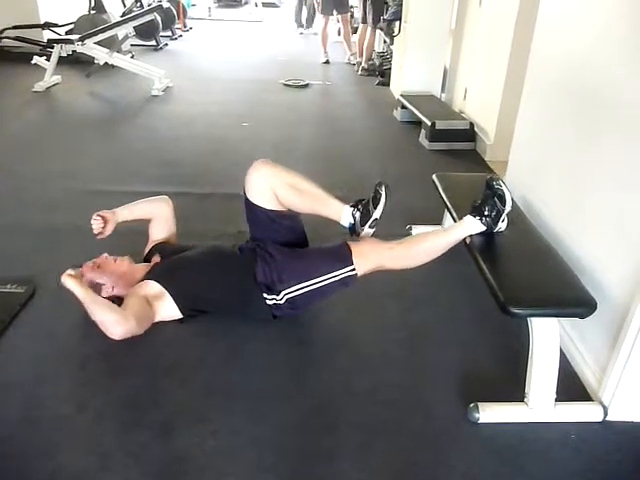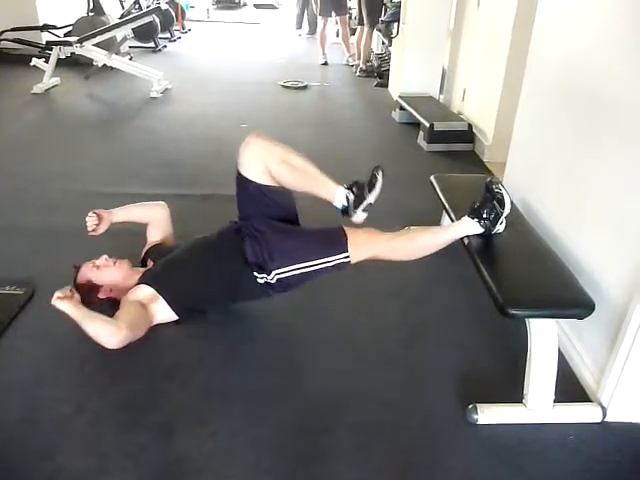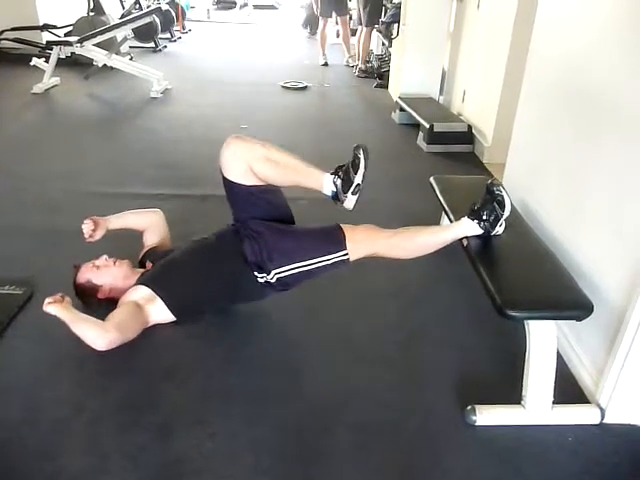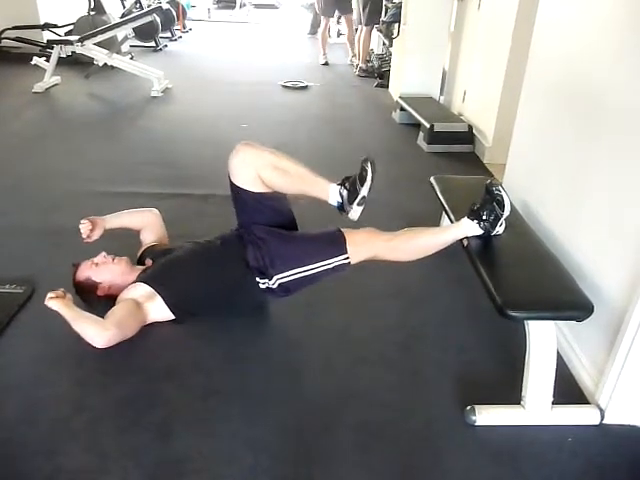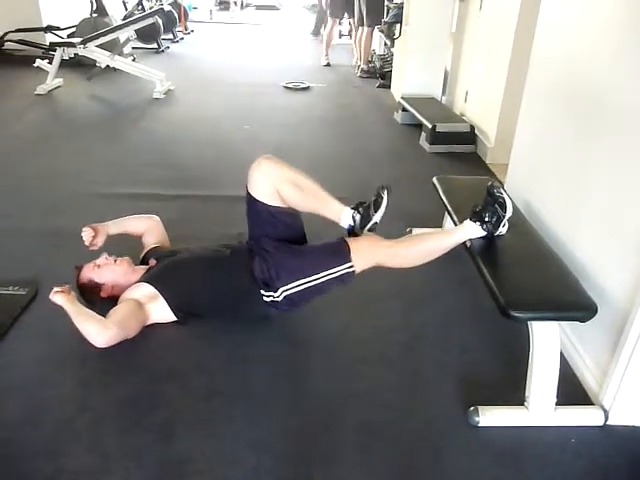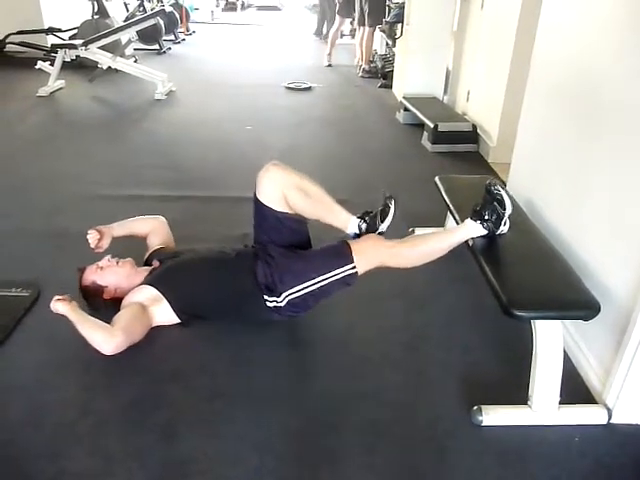
dt=0.3s
person 1, frame 1
left shoulder: (155, 254)
right shoulder: (145, 298)
left elbow: (164, 204)
right elbow: (122, 327)
left wrist: (115, 215)
right wrist: (79, 290)
left hip: (265, 251)
right hip: (272, 284)
left knee: (262, 173)
right knee: (378, 253)
left ankle: (350, 216)
right ankle: (473, 223)
person 1, frame 2
left shoulder: (152, 254)
right shoulder: (137, 302)
left elbow: (160, 209)
right elbow: (116, 336)
left wrist: (110, 215)
right wrist: (71, 307)
left hip: (254, 235)
right hip: (264, 263)
left knee: (256, 148)
right knee: (372, 242)
left ankle: (344, 199)
right ankle: (471, 225)
person 1, frame 3
left shoulder: (151, 258)
right shoulder: (138, 303)
left elbow: (155, 216)
right elbow: (104, 338)
left wrist: (105, 223)
right wrist: (63, 311)
left hip: (253, 236)
right hip: (264, 262)
left knee: (236, 150)
right knee: (370, 238)
left ankle: (334, 185)
right ankle: (472, 226)
person 1, frame 4
left shoulder: (149, 256)
right shoulder: (136, 299)
left elbow: (151, 215)
right elbow: (104, 335)
left wrist: (101, 222)
right wrist: (64, 306)
left hip: (256, 241)
right hip: (266, 268)
left knee: (245, 156)
right knee: (371, 242)
left ankle: (339, 195)
right ankle: (471, 226)
person 1, frame 5
left shoulder: (153, 258)
right shoulder: (138, 301)
left elbow: (151, 220)
right elbow: (104, 334)
left wrist: (104, 229)
right wrist: (68, 303)
left hip: (262, 252)
right hip: (270, 282)
left knee: (265, 169)
right knee: (374, 250)
left ankle: (350, 217)
right ankle: (475, 228)
person 1, frame 6
left shoulder: (157, 261)
right shoulder: (141, 303)
left elbow: (157, 220)
right elbow: (111, 342)
left wrist: (108, 230)
right wrist: (71, 310)
left hip: (265, 255)
right hip: (273, 287)
left knee: (274, 176)
right knee: (378, 250)
left ankle: (355, 225)
right ankle: (475, 227)
